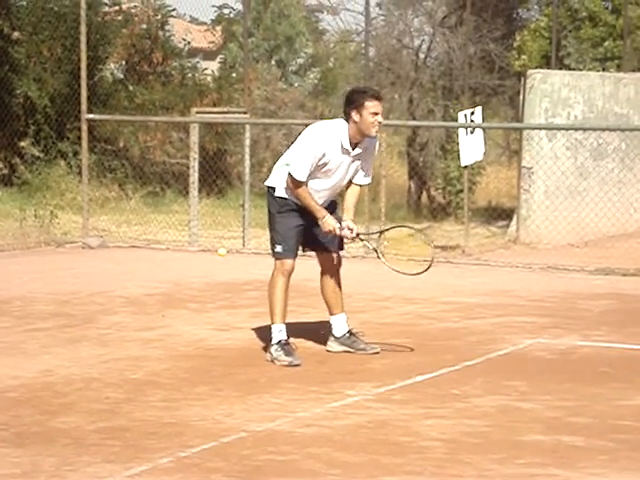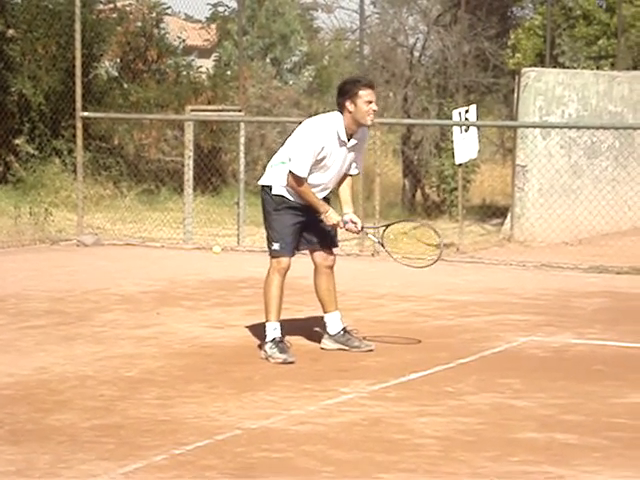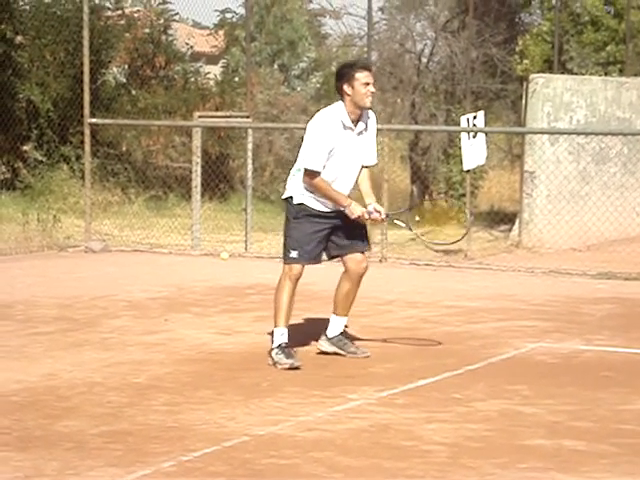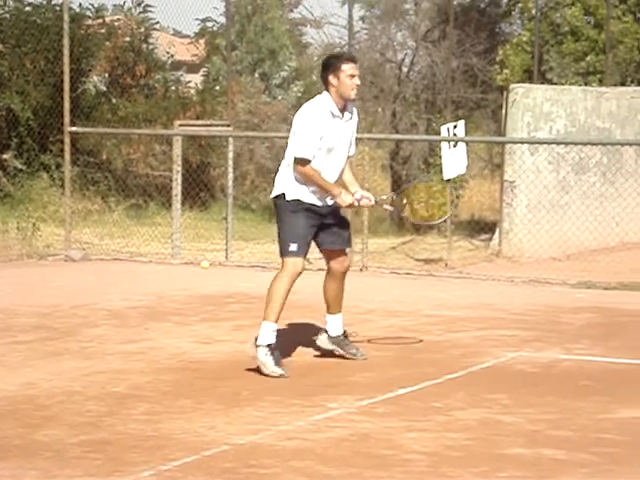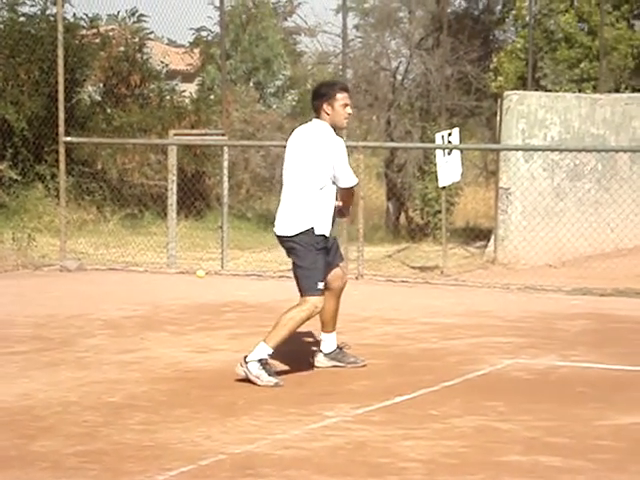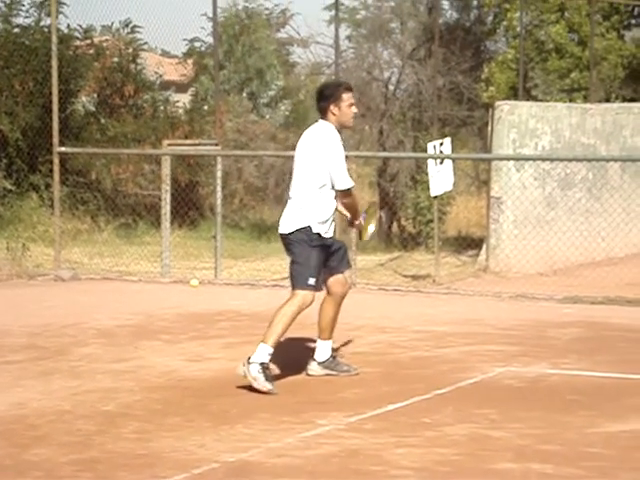
dt=0.4s
person 1, frame 1
left shoulder: (370, 143)
right shoulder: (320, 137)
left elbow: (355, 182)
right elbow: (294, 183)
left wrist: (347, 218)
right wrist: (322, 217)
left hip: (323, 200)
right hip: (286, 196)
left knee: (332, 262)
right knee: (285, 264)
left ankle: (340, 333)
right ankle: (278, 341)
person 1, frame 2
left shoulder: (361, 133)
right shoulder: (317, 131)
left elbow: (347, 174)
right elbow: (294, 181)
left wrist: (348, 211)
right wrist: (325, 211)
left hip: (316, 197)
right hip: (282, 193)
left knee: (326, 261)
right knee: (281, 263)
left ankle: (335, 331)
right ankle: (272, 339)
person 1, frame 3
left shoulder: (369, 121)
right shoulder: (323, 123)
left elbow: (364, 166)
right elbow: (311, 176)
left wrist: (369, 201)
right wrist: (348, 203)
left hip: (341, 209)
right hip: (306, 204)
left knee: (358, 263)
right knee: (293, 270)
left ankle: (333, 335)
right ankle: (280, 345)
person 1, frame 4
left shoulder: (349, 114)
right shoulder: (312, 114)
right elbow: (302, 166)
left wrist: (356, 190)
right wrist: (339, 193)
left hip: (325, 204)
right hip: (294, 199)
left knee: (340, 263)
right knee: (293, 266)
left ankle: (332, 334)
right ankle: (264, 342)
person 1, frame 5
left shoulder: (300, 133)
right shoulder: (333, 143)
right elbow: (348, 191)
left wrist: (332, 206)
right wrist: (343, 210)
left hip: (311, 226)
right hip: (305, 230)
left knee: (337, 281)
right knee: (312, 303)
left ankle: (328, 350)
right ankle: (255, 360)
person 1, frame 6
left shoulder: (315, 135)
right shoulder: (328, 142)
right elbow: (344, 193)
left wrist: (345, 214)
right wrist: (355, 217)
left hip: (319, 228)
right hip: (303, 228)
left knee: (339, 286)
right knee: (301, 296)
left ankle: (322, 357)
right ankle: (257, 362)
